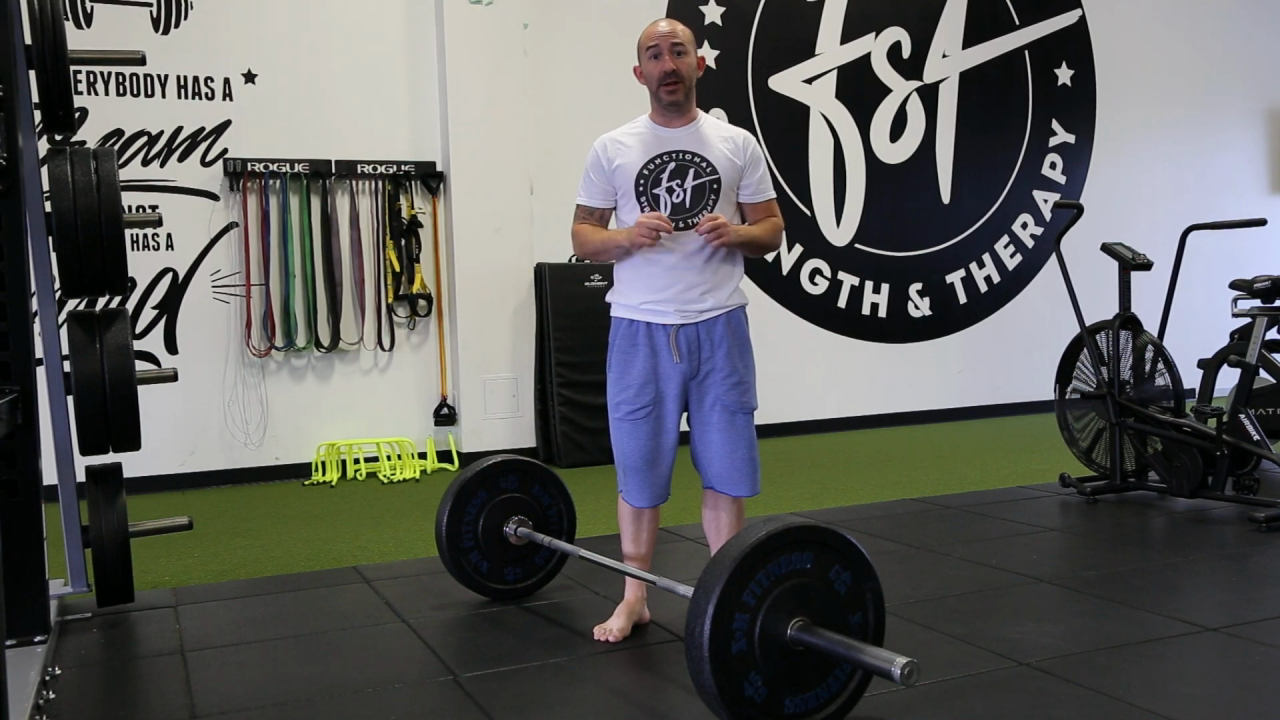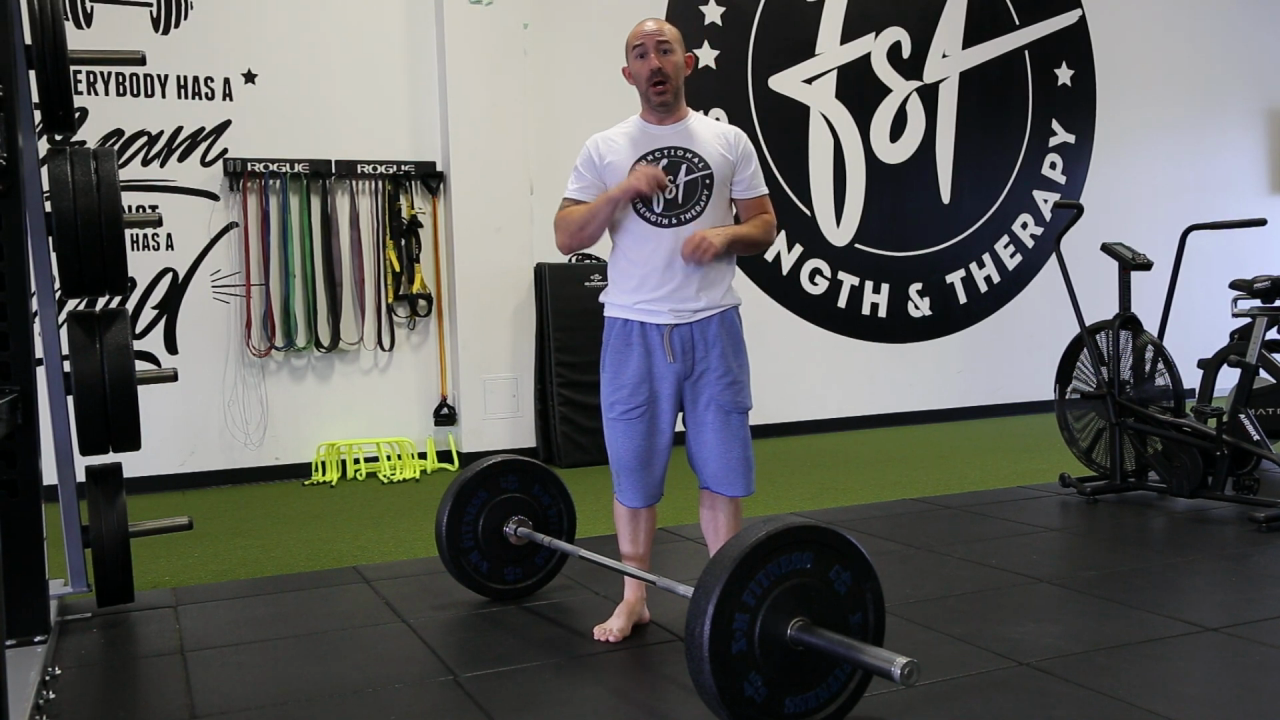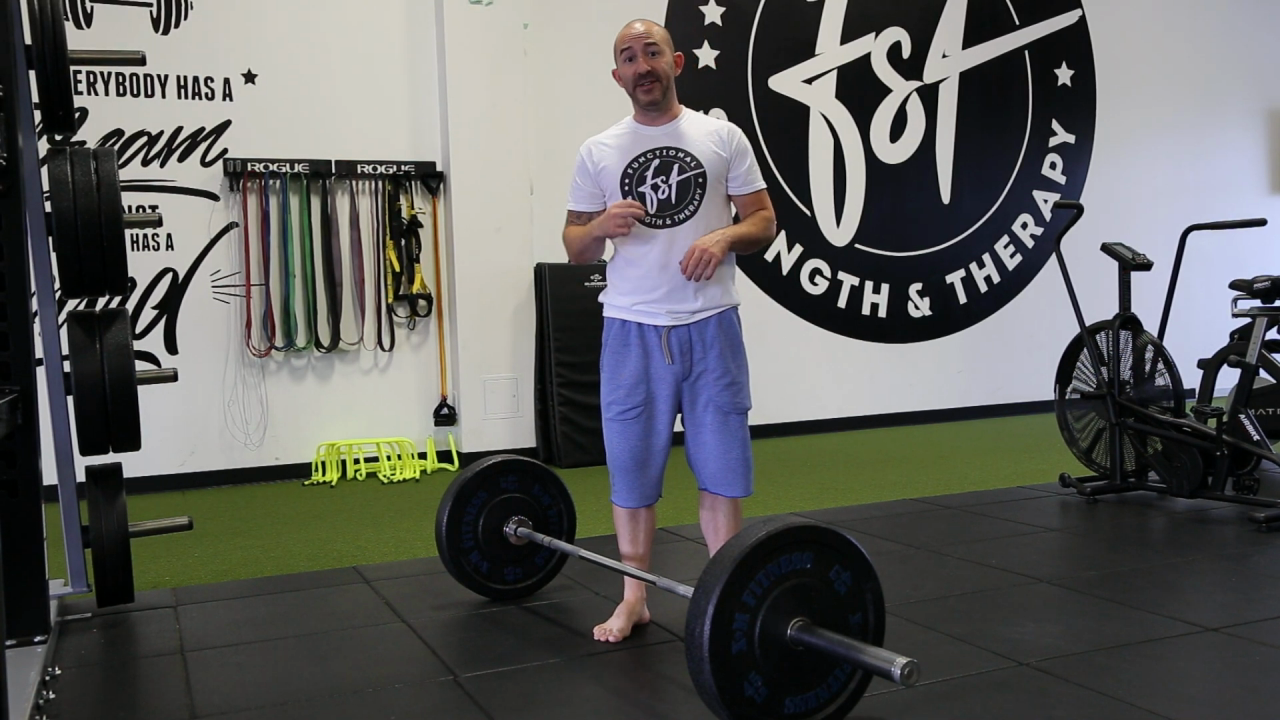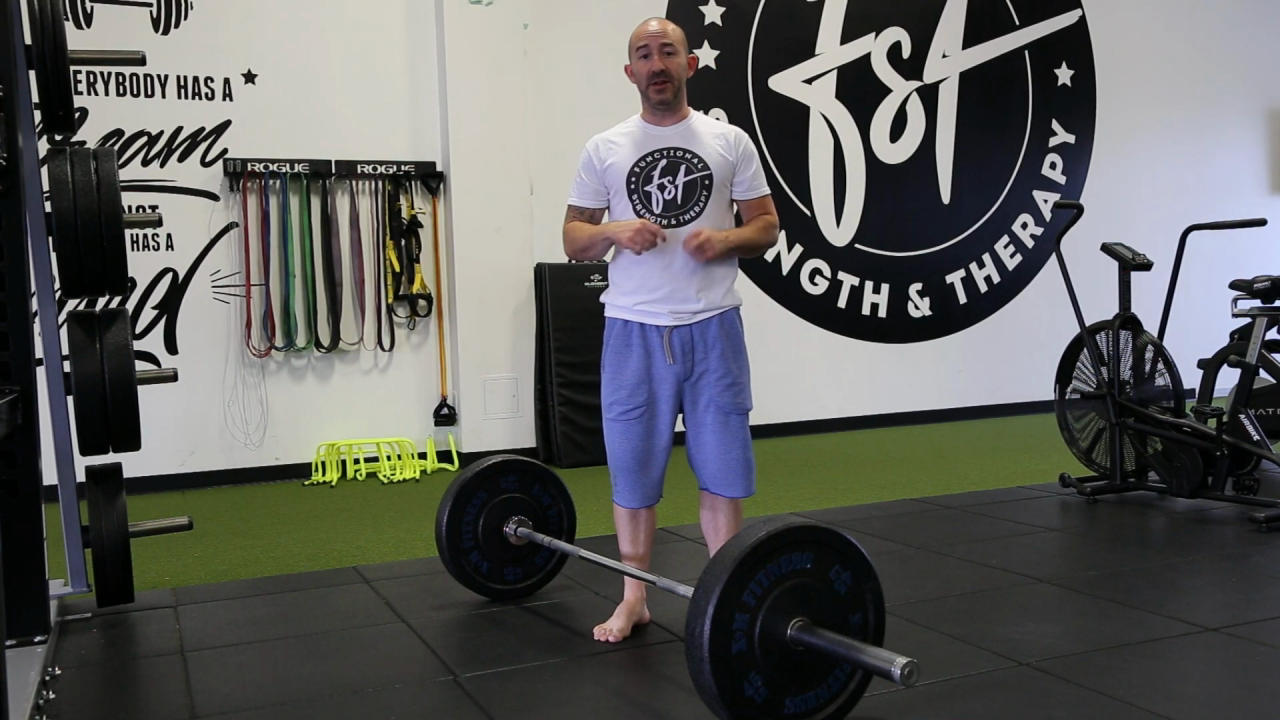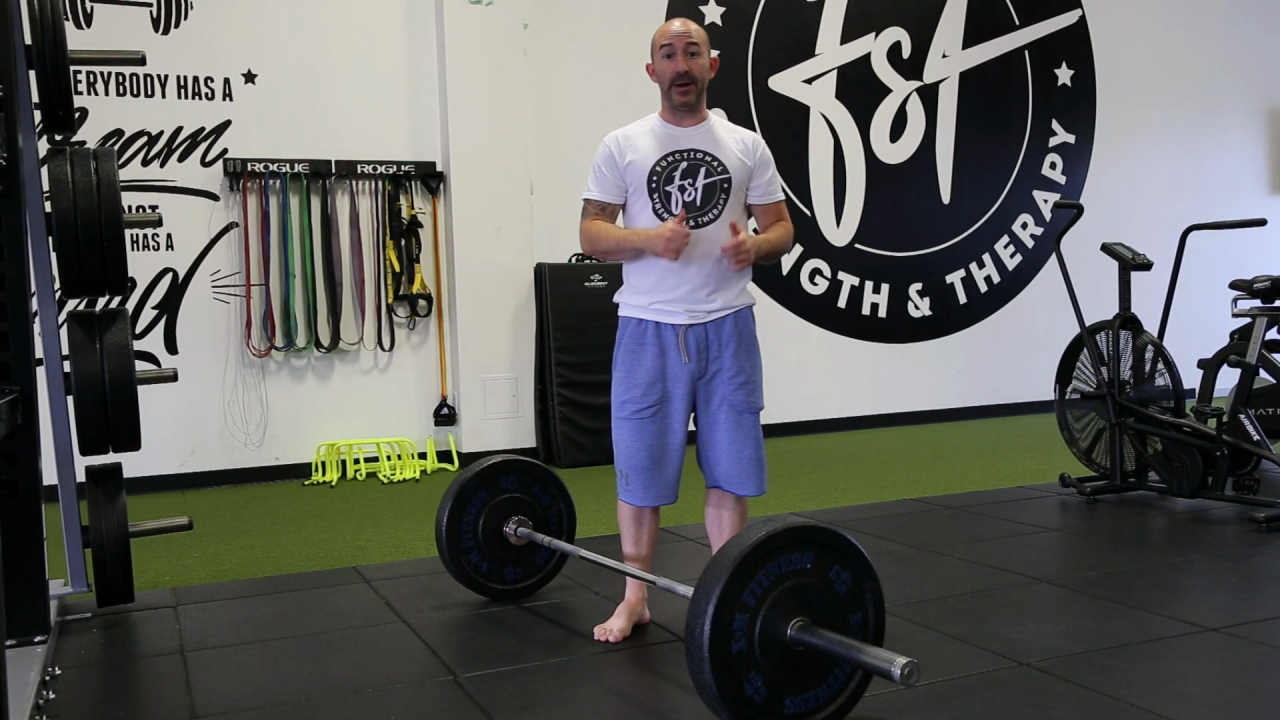
dt=0.5s
person 1, frame 1
left shoulder: (737, 144)
right shoulder: (611, 149)
left elbow: (773, 230)
right elbow: (583, 238)
left wrist: (737, 234)
right wrist: (626, 236)
left hip: (718, 326)
right hip: (640, 330)
left knee: (725, 467)
right knee: (638, 467)
right ankle: (634, 597)
person 1, frame 2
left shoulder: (729, 141)
right shoulder: (604, 147)
left elbow: (765, 226)
right elbow: (566, 236)
left wrist: (724, 236)
right wrist: (619, 193)
left hip: (712, 326)
right hip: (634, 330)
left knee: (722, 465)
right knee: (633, 465)
right ankle: (634, 597)
person 1, frame 3
left shoulder: (723, 137)
right shoulder: (598, 152)
left elbow: (764, 221)
right elbow: (574, 247)
left wrist: (723, 237)
right wrist: (600, 228)
left hip: (710, 325)
right hip: (633, 330)
left knee: (722, 466)
right knee: (631, 466)
right ankle: (634, 598)
person 1, frame 4
left shoulder: (729, 141)
right shoulder: (604, 149)
left elbow: (767, 224)
right elbow: (573, 239)
left wrist: (726, 239)
right wrist: (614, 232)
left hip: (712, 327)
right hip: (633, 330)
left knee: (721, 466)
right knee: (632, 465)
right ankle: (634, 597)
person 1, frame 5
left shoulder: (746, 145)
right shoulder: (622, 145)
left elbow: (782, 227)
right elbow: (591, 234)
left wrist: (755, 245)
right wrist: (648, 239)
left hip: (726, 326)
right hip: (648, 329)
left knee: (729, 467)
right knee: (640, 464)
right ankle: (635, 598)
